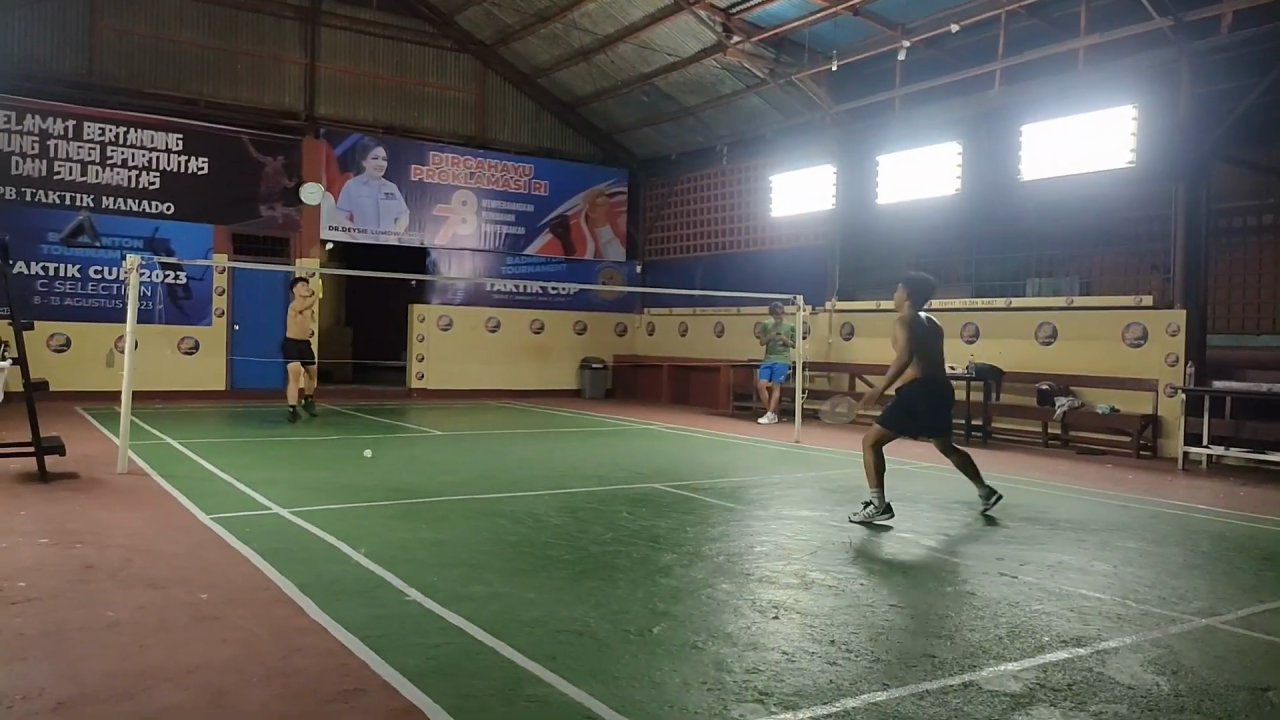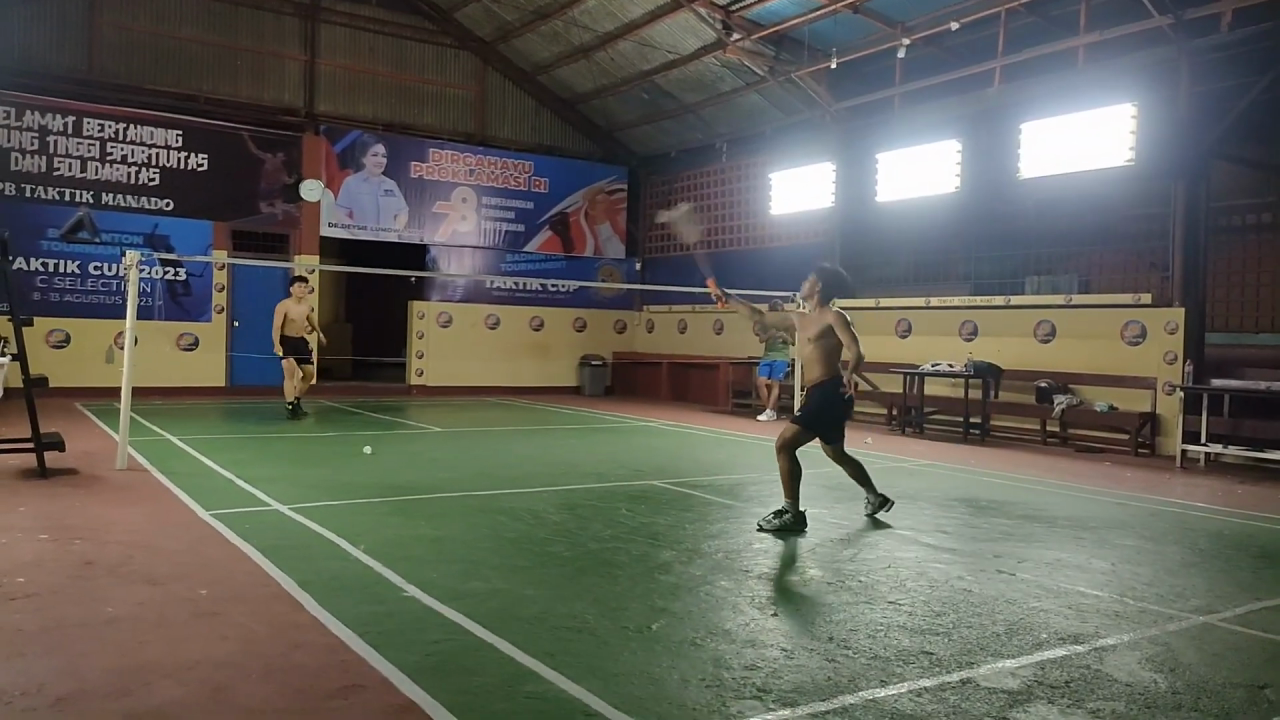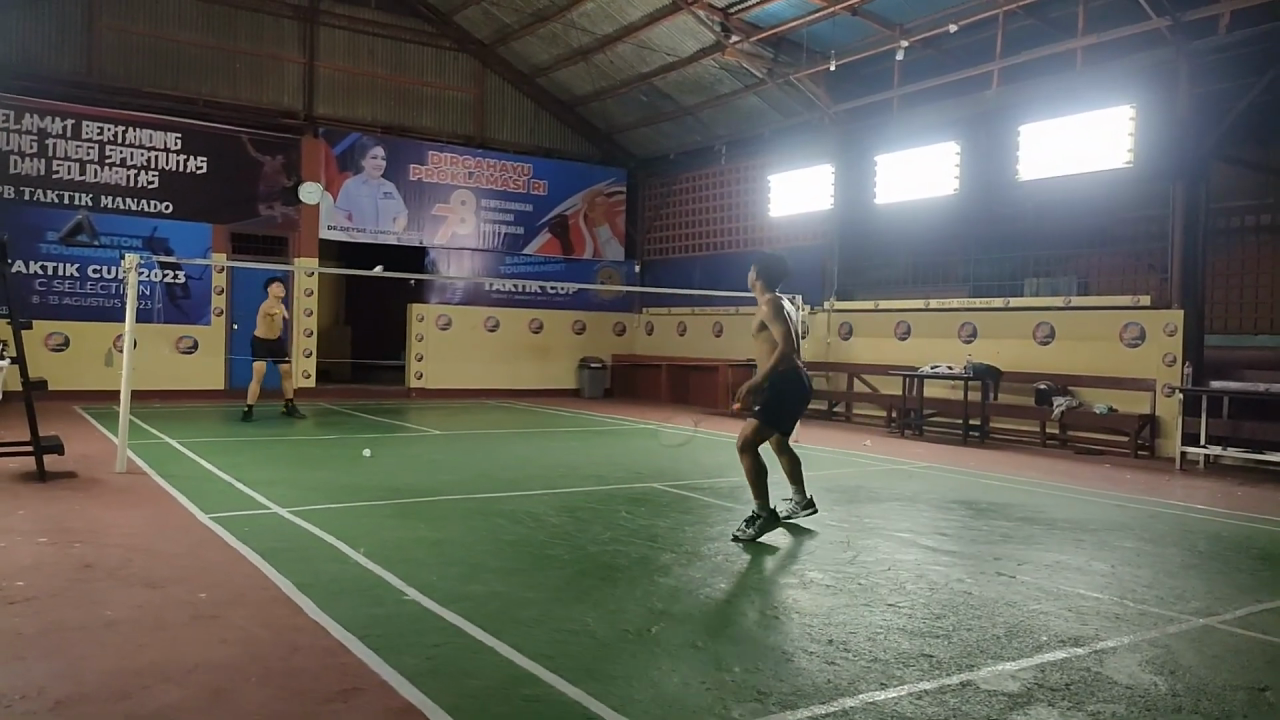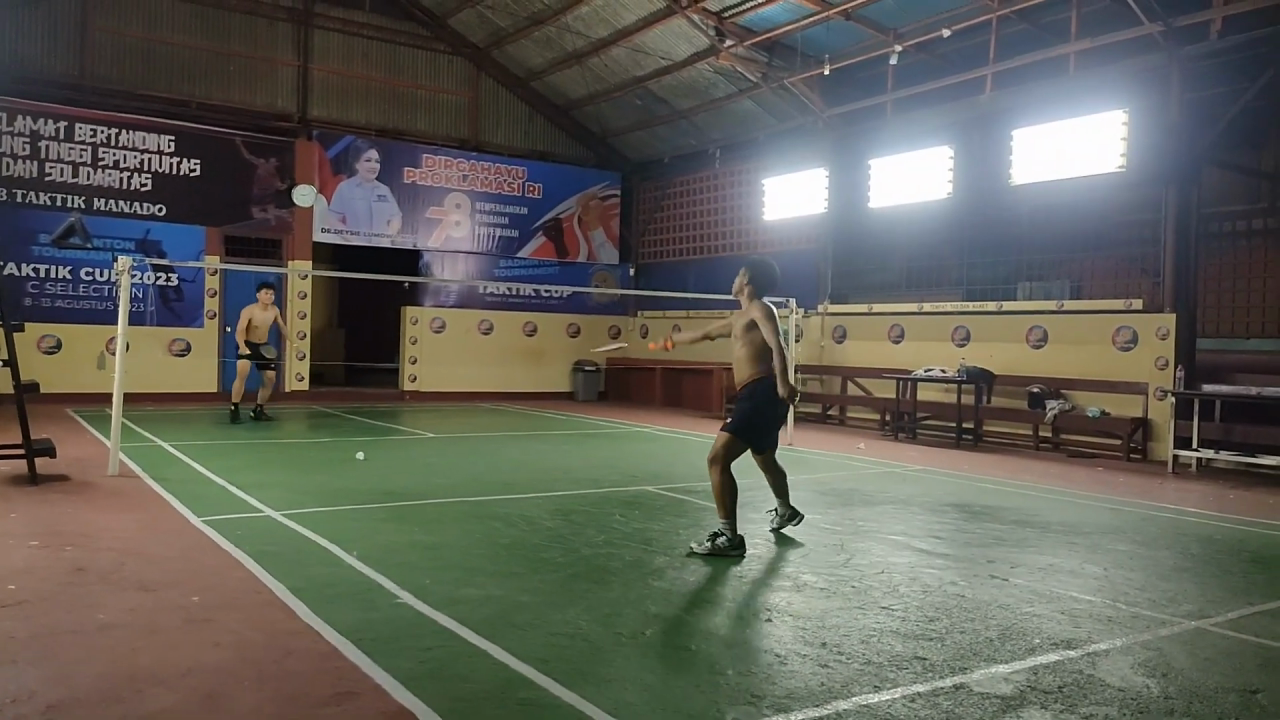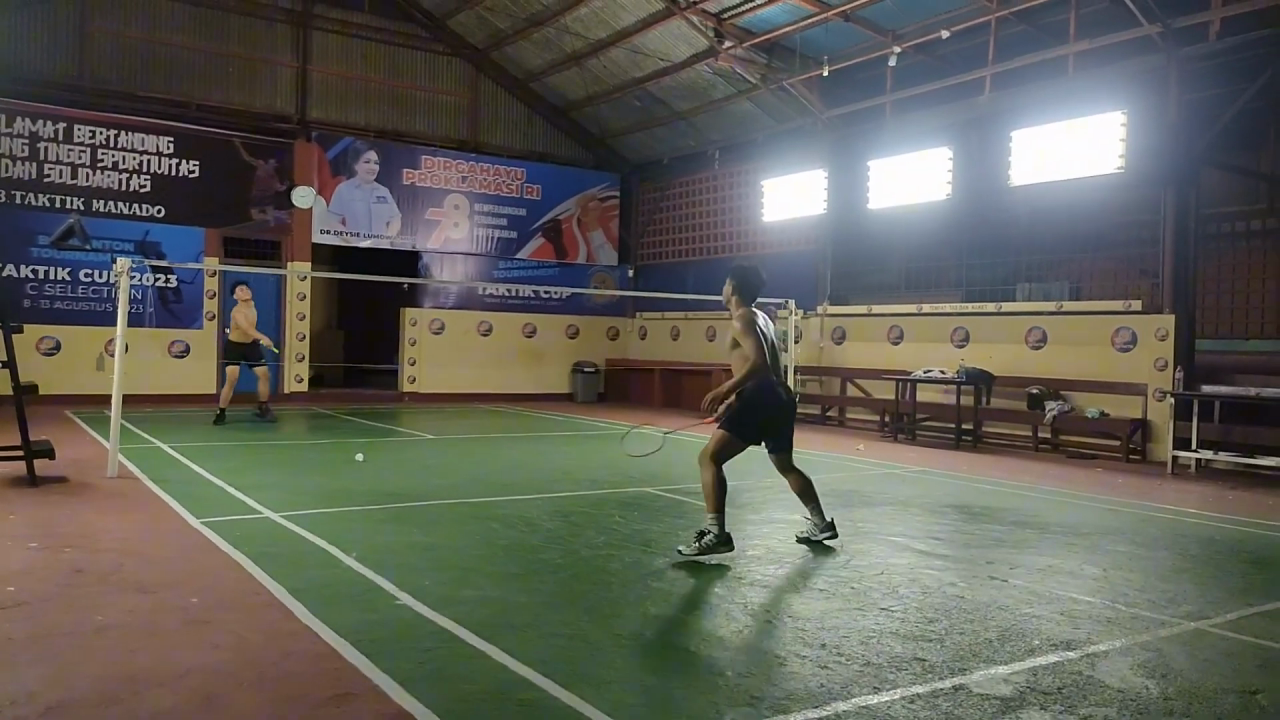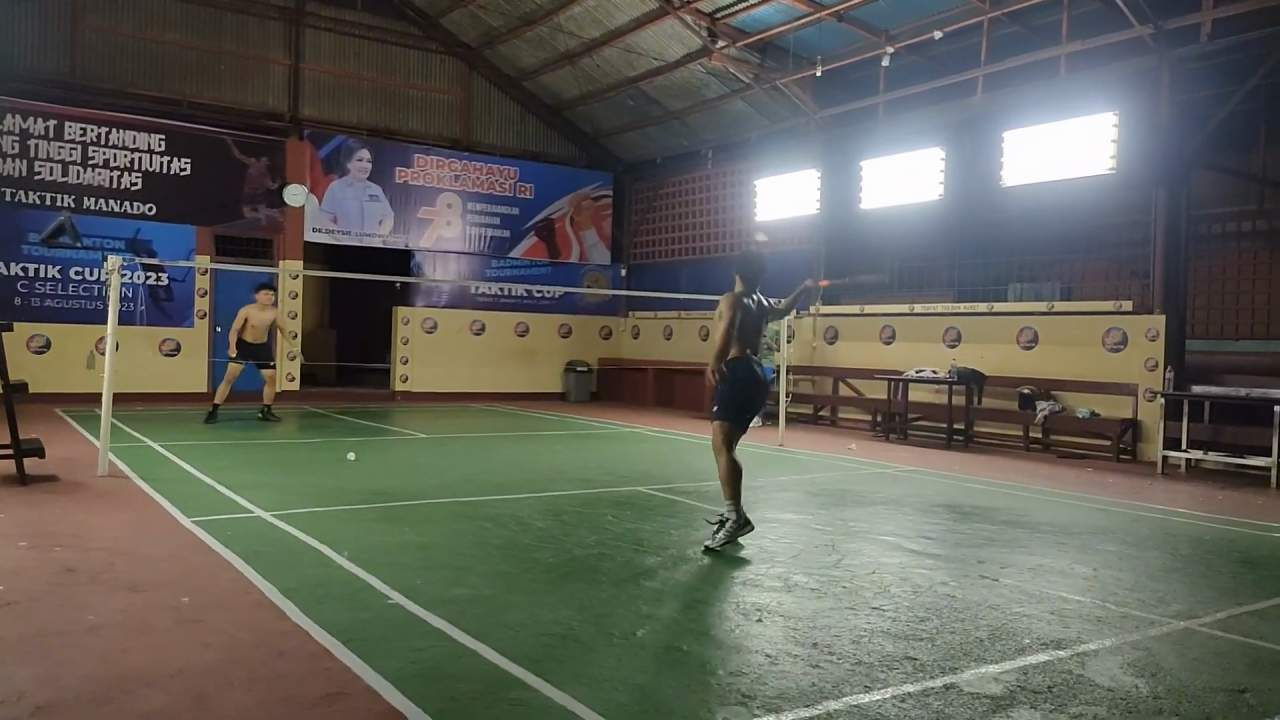
dt=0.5s
person 1, frame 1
left shoulder: (904, 321)
right shoulder: (932, 324)
left elbow: (904, 358)
left wrist: (879, 390)
left hip: (918, 393)
right hip: (941, 390)
left knee: (871, 442)
right knee: (946, 447)
left ankle: (878, 505)
right ankle: (985, 492)
person 1, frame 2
left shoulder: (833, 316)
right shoulder: (802, 320)
left elbow: (856, 351)
right elbow: (761, 317)
left wrist: (850, 374)
right wrist: (730, 300)
left hip: (830, 394)
right hip: (820, 397)
left knee: (784, 445)
right knee: (836, 453)
left ankle: (792, 513)
right ankle: (875, 499)
person 1, frame 3
left shoulder: (770, 304)
right shoulder: (781, 304)
left elbow: (787, 347)
left wrist: (757, 381)
right wrist: (756, 385)
left hip: (785, 384)
right hip: (792, 383)
left knee: (745, 444)
right knee: (778, 442)
left ankle: (763, 515)
right ankle: (801, 501)
person 1, frame 4
left shoulder: (760, 308)
right shoulder: (741, 317)
left elbow: (777, 347)
right elbow: (707, 333)
left wrist: (783, 381)
right wrist: (676, 339)
left hip: (762, 394)
right hip: (757, 398)
left knee: (718, 460)
right knee: (765, 459)
left ankle: (729, 536)
right ankle: (785, 511)
person 1, frame 5
left shoulder: (743, 319)
right shoulder: (762, 318)
left elbow: (760, 364)
left wrist: (724, 390)
right wrist: (733, 400)
left hip: (761, 399)
right hip: (782, 398)
left knee: (710, 458)
right knee: (785, 465)
left ankle: (715, 533)
right ankle: (820, 524)
person 1, frame 6
left shoulder: (731, 300)
right shoulder: (762, 303)
left elbow: (729, 329)
right elbow: (783, 309)
left wrist: (715, 362)
right wrist: (801, 289)
left hip: (736, 373)
right hip: (755, 377)
left knee: (722, 446)
right knee: (726, 445)
left ankle: (734, 517)
right ankle: (735, 514)
